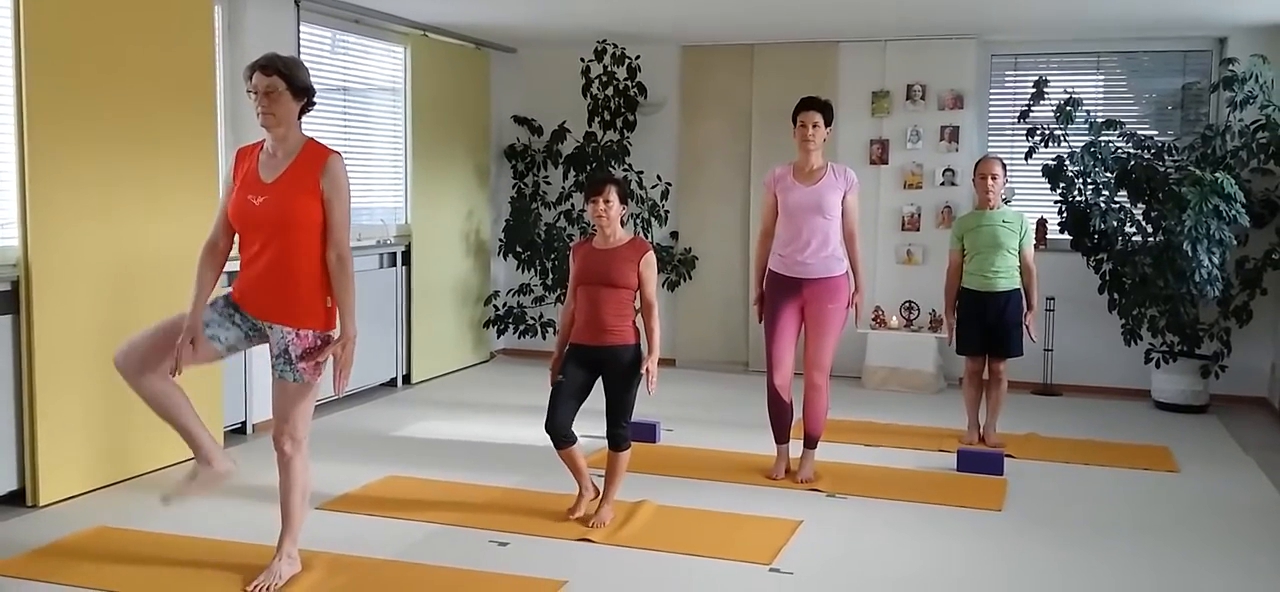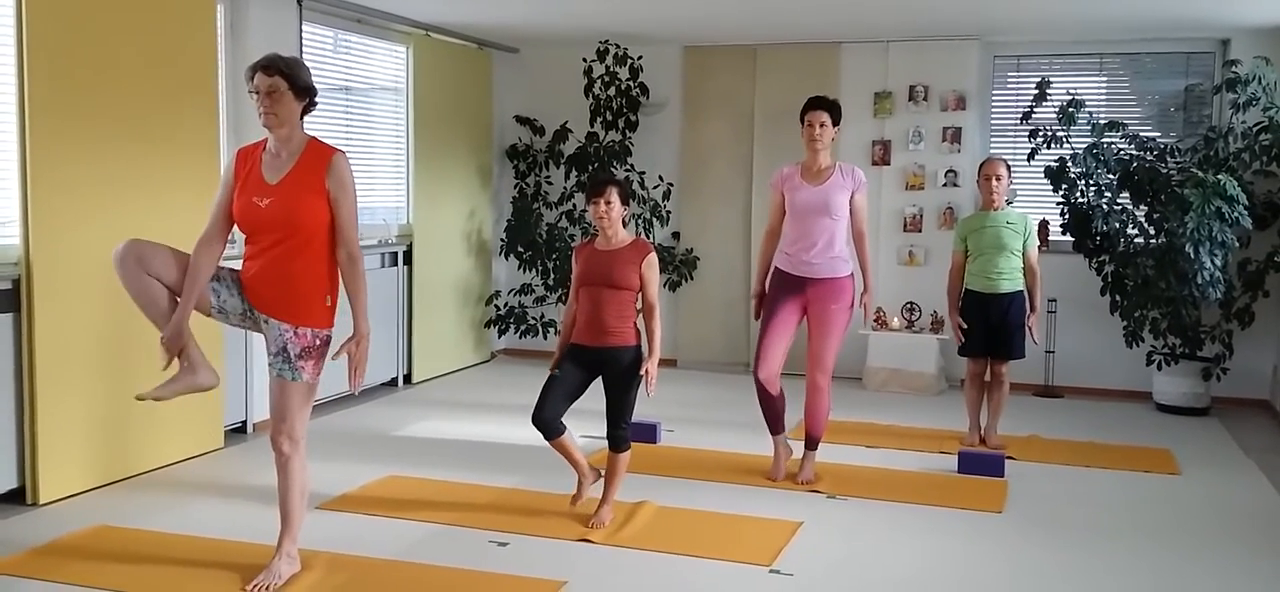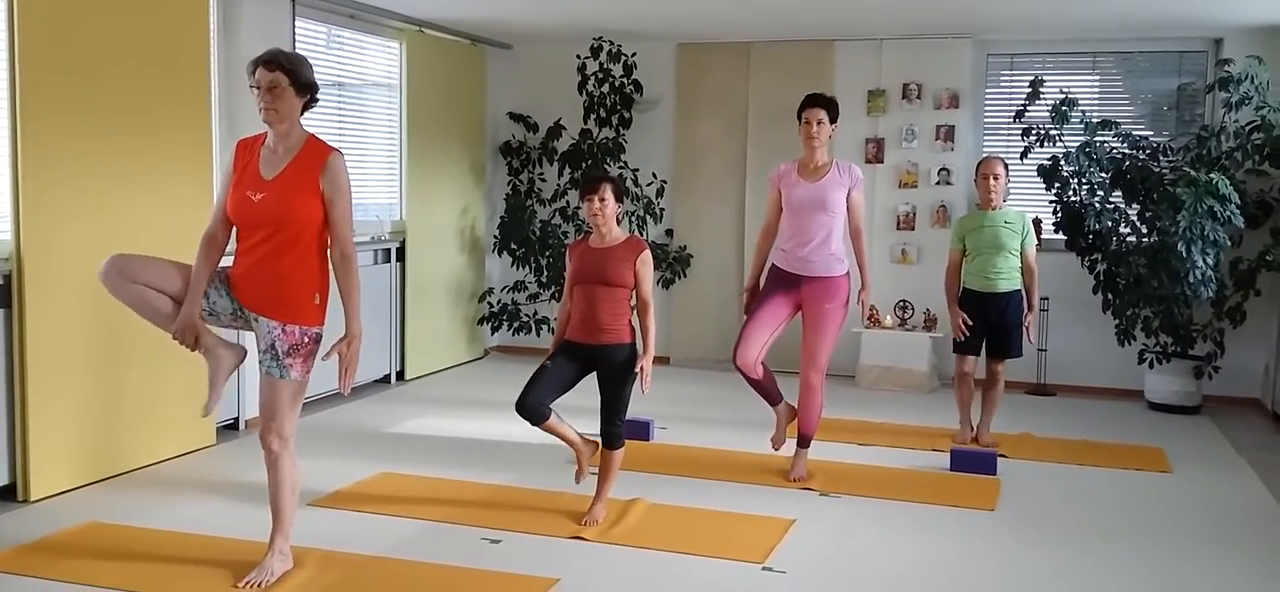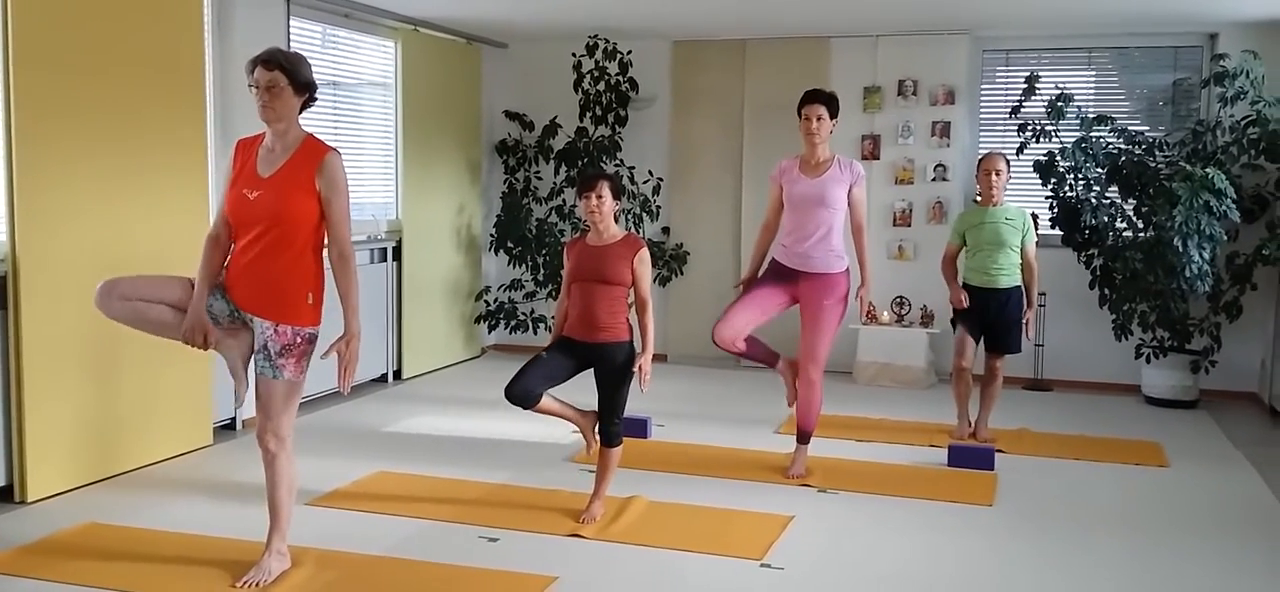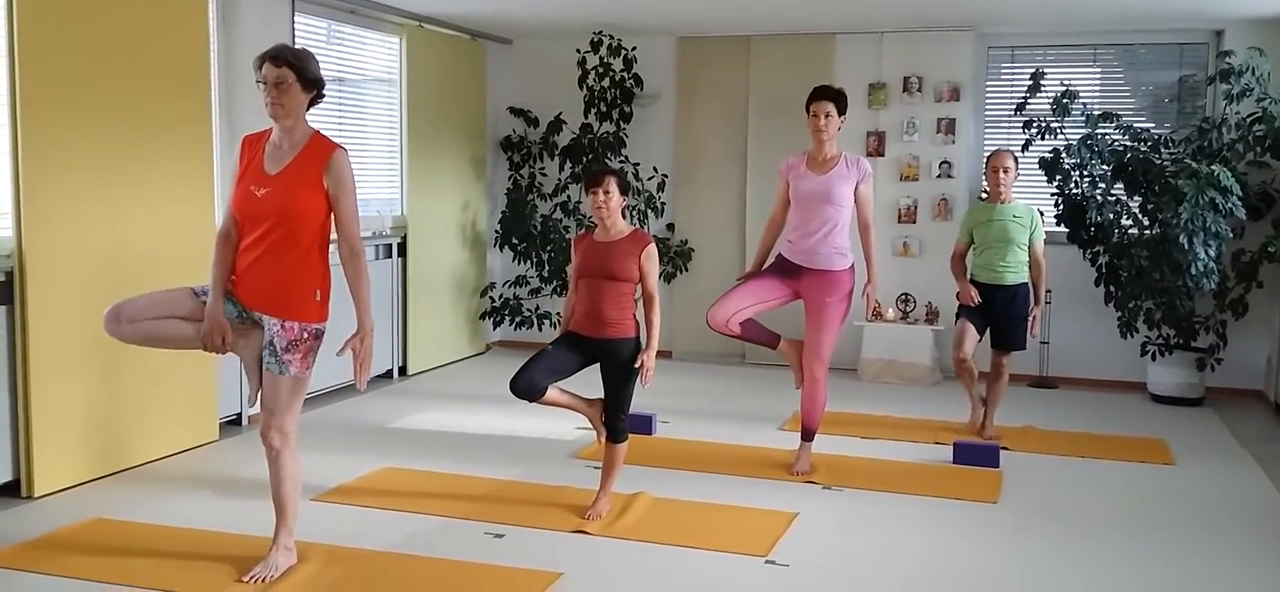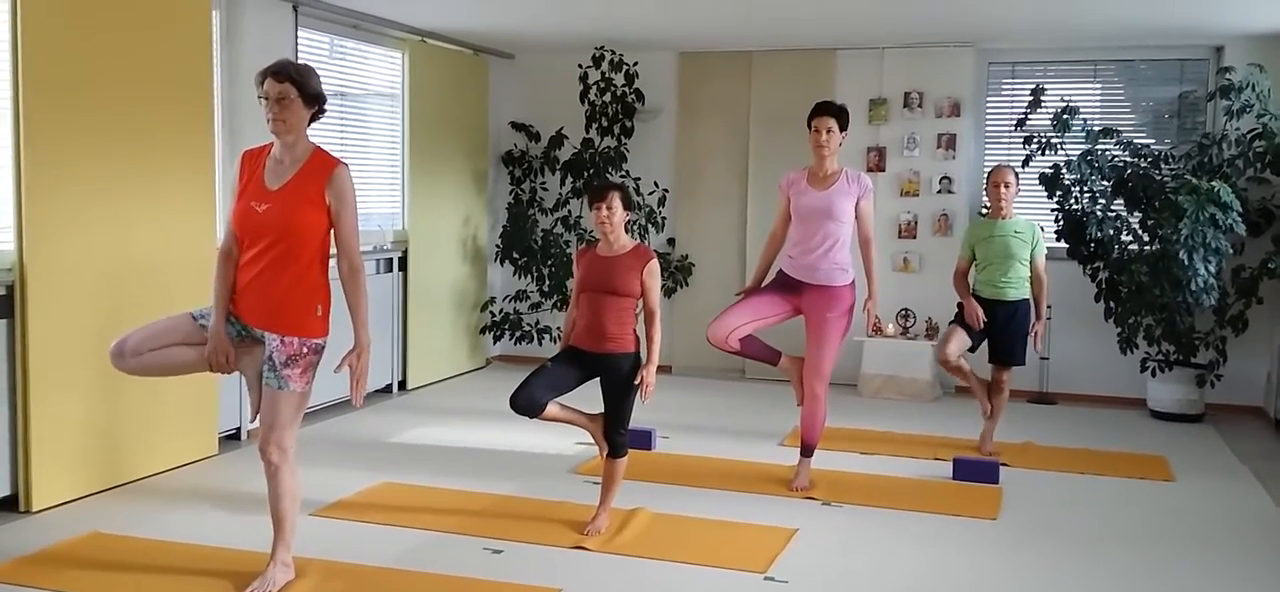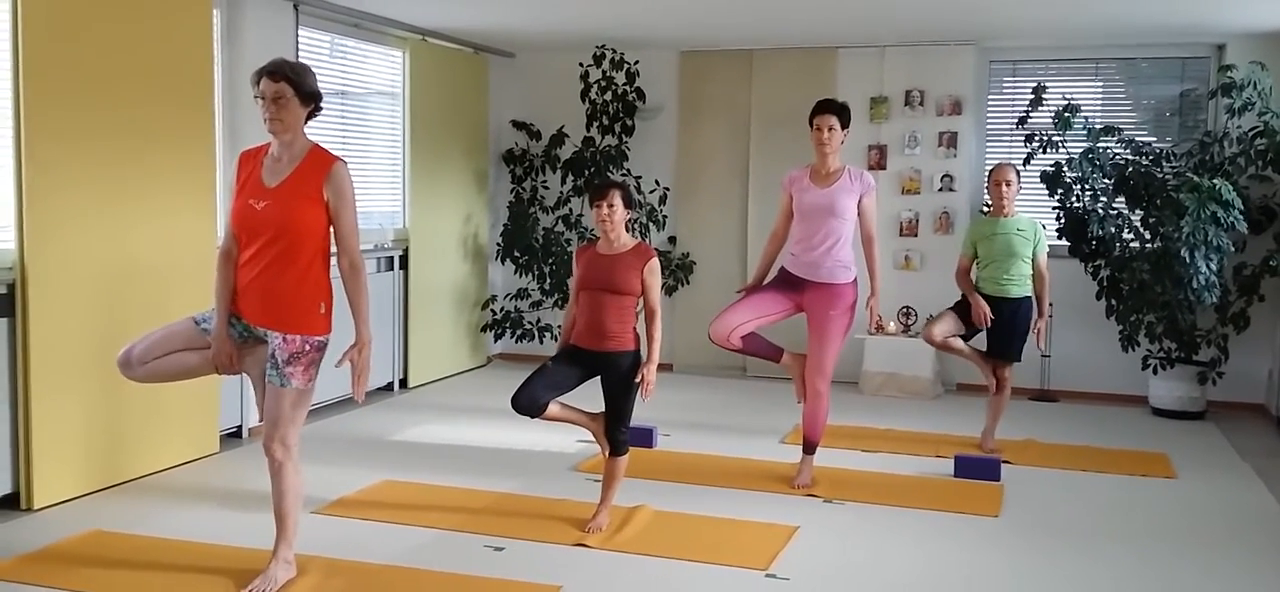
dt=0.4s
person 1, frame 1
left shoulder: (326, 165)
right shoulder: (243, 161)
left elbow: (339, 253)
right elbow: (217, 245)
left wrist: (348, 330)
right wrist: (193, 318)
left hip: (301, 319)
right hip: (245, 306)
left knee: (289, 438)
right knee: (133, 361)
right ankle: (210, 456)
person 1, frame 2
left shoulder: (330, 164)
right shoulder: (243, 160)
left elbow: (348, 250)
right elbow: (213, 239)
left wrist: (361, 329)
right wrist: (182, 313)
left hip: (301, 315)
right hip: (248, 295)
left knee: (286, 437)
right knee: (131, 255)
right ankle: (193, 364)
person 1, frame 3
left shoulder: (326, 162)
right shoulder: (242, 152)
left elbow: (343, 250)
right elbow: (217, 232)
left wrist: (353, 329)
right wrist: (190, 305)
left hip: (292, 312)
right hip: (238, 294)
left knee: (276, 435)
right knee: (117, 271)
right ankle: (216, 352)
person 1, frame 4
left shoulder: (323, 161)
right shoulder: (242, 152)
left elbow: (341, 250)
right elbow: (220, 234)
left wrist: (352, 329)
right wrist: (197, 305)
left hip: (288, 312)
right hip: (234, 296)
left knee: (273, 435)
right knee: (110, 296)
right ankle: (230, 341)
person 1, frame 5
left shoulder: (330, 159)
right shoulder: (248, 148)
left elbow: (351, 246)
right elbow: (228, 232)
left wrist: (366, 326)
right wrist: (214, 307)
left hip: (295, 309)
right hip: (240, 296)
left knee: (277, 431)
right knee: (119, 320)
left ankle: (284, 546)
right ankle: (240, 341)
person 1, frame 6
left shoulder: (331, 175)
right shoulder: (248, 163)
left elbow: (351, 263)
right elbow: (229, 249)
left wrist: (363, 342)
right wrist: (218, 326)
left hip: (295, 326)
right hip: (241, 314)
left knee: (275, 447)
right knee: (125, 354)
right ankle: (242, 360)
person 1, frame 7
left shoulder: (330, 172)
right shoulder: (246, 163)
left elbow: (351, 259)
right elbow: (229, 249)
left wrist: (363, 337)
right wrist: (220, 327)
left hip: (297, 325)
right hip: (243, 314)
left knee: (278, 444)
right knee: (132, 361)
right ankle: (246, 360)
person 2, frame 1
left shoulder: (843, 178)
right shoulder: (777, 178)
left elbow: (851, 234)
right elbow: (766, 233)
left wrist: (859, 285)
right wrist: (758, 285)
left hip: (828, 283)
right hip: (783, 282)
left knee: (817, 375)
right knee: (777, 375)
left ankle: (808, 456)
right ankle: (781, 453)
person 2, frame 2
left shoulder: (852, 178)
right shoulder: (784, 177)
left elbow: (860, 234)
right elbow: (772, 232)
left wrist: (868, 285)
right wrist: (759, 283)
left hip: (833, 283)
right hip: (788, 280)
left knee: (819, 376)
right knee: (764, 369)
left ankle: (809, 457)
right ankle: (780, 445)
person 2, frame 3
left shoulder: (849, 175)
right shoulder: (782, 174)
left elbow: (857, 231)
right elbow: (769, 229)
left wrist: (866, 284)
right wrist: (753, 279)
left hip: (829, 282)
right hip: (784, 277)
left knee: (813, 374)
right knee: (744, 357)
left ankle: (801, 455)
right ankle: (782, 409)
person 2, frame 4
left shoulder: (850, 171)
right shoulder: (784, 170)
left elbow: (859, 227)
right elbow: (770, 224)
left wrist: (866, 280)
right wrist: (751, 272)
left hip: (828, 278)
right hip: (782, 271)
left knee: (813, 370)
right knee: (724, 333)
left ankle: (800, 452)
right ankle: (784, 366)
person 2, frame 5
left shoulder: (857, 168)
right shoulder: (791, 166)
left elbow: (866, 225)
right elbow: (777, 220)
left wrist: (872, 278)
right wrist: (755, 266)
left hip: (833, 274)
right hip: (788, 266)
left knee: (816, 368)
right knee: (719, 316)
left ankle: (805, 449)
right ankle: (788, 347)
person 2, frame 6
left shoulder: (858, 184)
right shoulder: (792, 181)
left elbow: (866, 240)
right elbow: (777, 235)
left wrist: (873, 293)
right wrist: (755, 282)
left hip: (833, 290)
right hip: (788, 282)
left knee: (816, 384)
right knee: (719, 332)
left ankle: (804, 464)
right ankle: (788, 364)
person 2, frame 7
left shoulder: (860, 181)
right shoulder: (794, 179)
left elbow: (869, 237)
right elbow: (779, 233)
left wrist: (875, 291)
right wrist: (757, 279)
left hip: (836, 287)
right hip: (791, 280)
left knee: (818, 381)
right knee: (721, 330)
left ankle: (807, 461)
right ankle: (791, 361)
person 3, frame 1
left shoulder: (641, 251)
right shoulder: (579, 251)
left elbow: (650, 306)
right elbow: (571, 304)
left wrist: (653, 355)
right wrist: (559, 350)
left hip: (622, 351)
right hip: (581, 350)
left knee: (618, 429)
right knee: (556, 424)
left ankle: (607, 502)
right ankle: (586, 488)
person 3, frame 2
left shoulder: (643, 253)
right shoulder: (581, 252)
left elbow: (651, 308)
right elbow: (573, 304)
left wrist: (653, 356)
right wrist: (560, 350)
left hip: (623, 352)
right hip: (581, 350)
left knee: (618, 429)
right knee: (544, 416)
left ankle: (606, 504)
right ankle: (586, 472)
person 3, frame 3
left shoulder: (637, 250)
right shoulder: (575, 250)
left elbow: (646, 305)
right elbow: (566, 302)
left wrist: (648, 354)
right wrist: (554, 349)
left hip: (617, 349)
right hip: (576, 346)
left knee: (612, 426)
right knee: (528, 404)
left ankle: (600, 502)
right ankle: (581, 445)
person 3, frame 4
left shoulder: (634, 248)
right shoulder: (573, 247)
left elbow: (644, 303)
right elbow: (564, 299)
left wrist: (647, 352)
right wrist: (552, 344)
left hip: (615, 346)
right hip: (573, 342)
left knee: (612, 423)
right knee: (518, 391)
left ankle: (598, 499)
right ankle: (582, 418)
person 3, frame 5
left shoulder: (642, 244)
right shoulder: (580, 243)
left elbow: (651, 299)
right elbow: (573, 295)
left wrist: (651, 348)
right wrist: (560, 339)
left hip: (622, 342)
right hip: (580, 337)
left knee: (617, 419)
right knee: (523, 384)
left ankle: (604, 495)
right ankle: (590, 408)
person 3, frame 6
left shoulder: (644, 259)
right shoulder: (583, 256)
left elbow: (653, 315)
right elbow: (574, 308)
left wrist: (651, 363)
right wrist: (560, 352)
left hip: (621, 357)
right hip: (580, 352)
left knee: (616, 434)
right knee: (523, 400)
left ankle: (603, 511)
right ankle: (591, 423)
person 3, frame 7
left shoulder: (645, 257)
right shoulder: (583, 254)
left elbow: (653, 313)
right elbow: (573, 307)
left wrist: (652, 362)
right wrist: (559, 352)
left hip: (622, 355)
right hip: (580, 350)
left knee: (618, 432)
right knee: (524, 401)
left ankle: (604, 509)
right ankle: (592, 422)
person 4, frame 1
left shoulder: (1019, 221)
right shoulder: (962, 223)
left elbow: (1028, 267)
right elbow: (954, 269)
left wrist: (1031, 308)
right wrist: (949, 310)
left hip: (1007, 298)
right hip: (972, 298)
left knee: (998, 368)
right knee: (973, 367)
left ankle: (991, 427)
right ankle: (973, 426)
person 4, frame 2
left shoulder: (1023, 222)
right shoulder: (966, 224)
left elbow: (1032, 269)
right elbow: (957, 270)
left wrist: (1034, 310)
right wrist: (953, 310)
left hip: (1010, 300)
right hip: (975, 299)
left knee: (1000, 370)
right knee: (975, 369)
left ankle: (991, 429)
right ankle: (973, 427)
person 4, frame 3
left shoulder: (1021, 221)
right shoulder: (964, 223)
left elbow: (1029, 268)
right elbow: (953, 269)
left wrist: (1031, 309)
right wrist: (953, 308)
left hip: (1008, 300)
right hip: (972, 298)
left knee: (996, 369)
right knee: (964, 368)
left ankle: (984, 427)
right ankle: (965, 424)
person 4, frame 4
left shoulder: (1022, 217)
right shoulder: (965, 217)
left elbow: (1029, 264)
right elbow: (948, 258)
left wrist: (1031, 305)
right wrist: (953, 287)
left hip: (1008, 295)
right hip: (972, 294)
left knee: (995, 365)
right knee: (962, 363)
left ankle: (982, 423)
right ankle: (963, 419)
person 4, frame 5
left shoulder: (1030, 215)
right shoulder: (974, 214)
left elbow: (1037, 262)
right elbow: (958, 256)
left wrist: (1038, 303)
right wrist: (963, 283)
left hip: (1014, 293)
right hip: (979, 289)
left knee: (1001, 361)
right knee: (961, 353)
left ankle: (988, 420)
right ankle: (977, 403)
person 4, frame 6
left shoulder: (1031, 230)
right shoulder: (975, 229)
left elbow: (1039, 277)
right elbow: (960, 273)
left wrist: (1040, 318)
right wrist: (968, 301)
left hip: (1015, 307)
right hip: (980, 304)
left knee: (1002, 376)
right knee: (945, 354)
left ankle: (987, 436)
right ankle: (979, 388)
person 4, frame 7
left shoulder: (1033, 228)
right shoulder: (977, 228)
left elbow: (1041, 275)
right elbow: (962, 271)
left wrist: (1042, 315)
right wrist: (975, 299)
left hip: (1017, 304)
right hip: (981, 300)
left knee: (1004, 373)
right knee: (932, 332)
left ankle: (989, 433)
right ankle: (981, 360)
